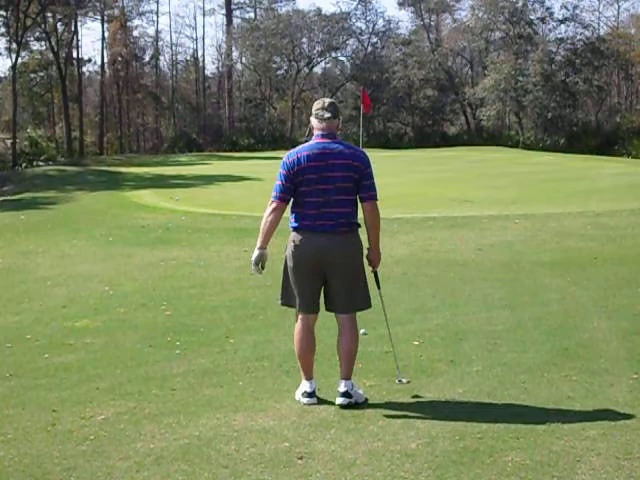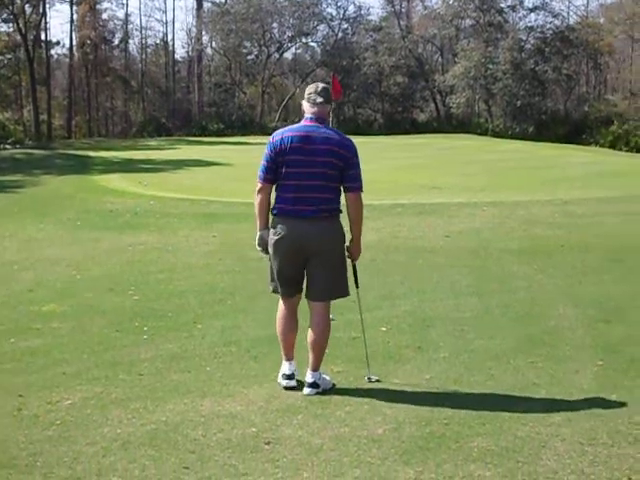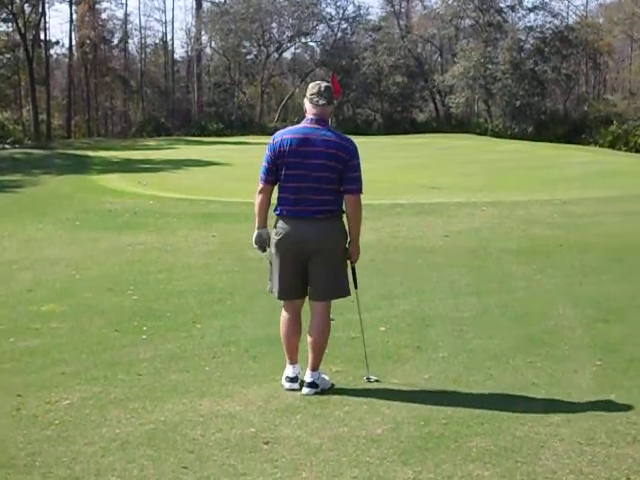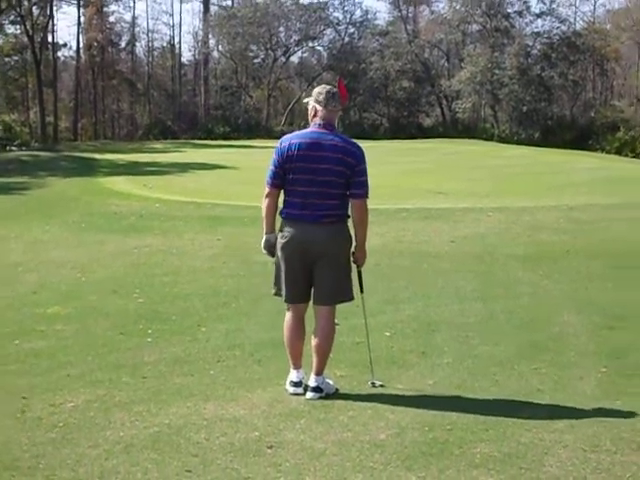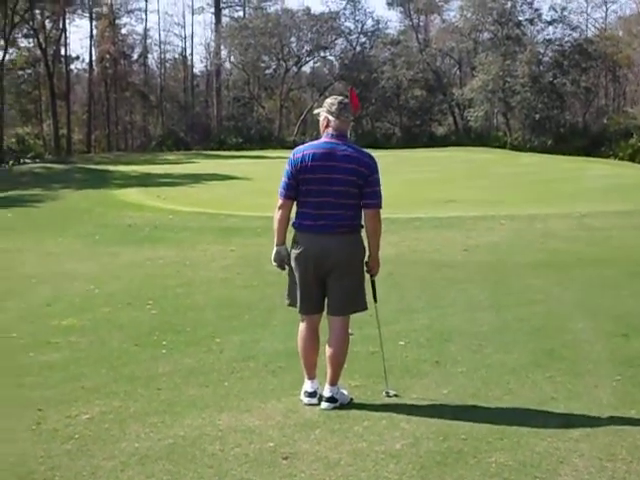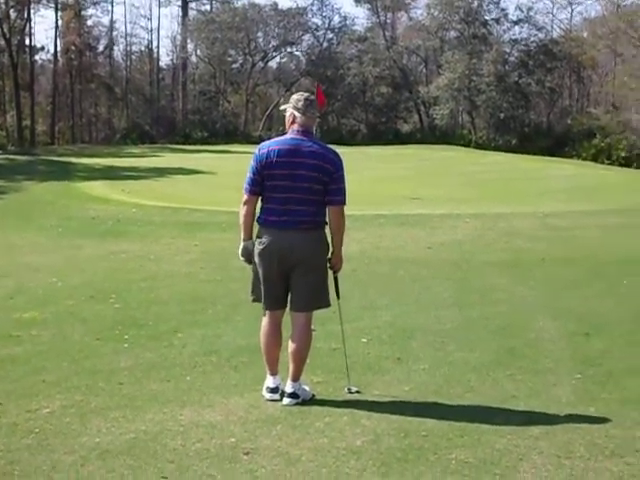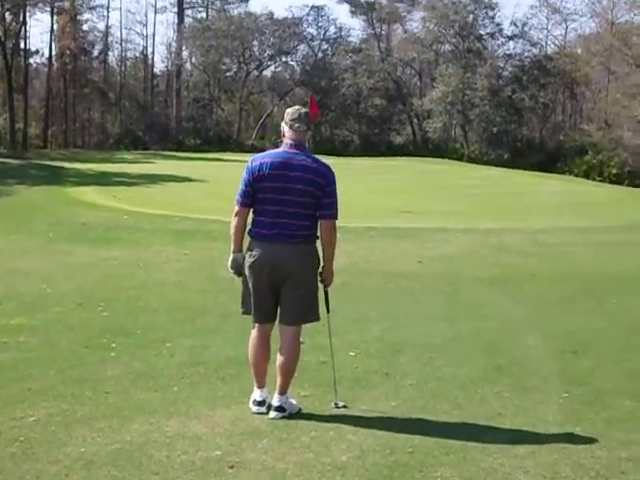
dt=0.4s
person 1, frame 1
left shoulder: (294, 157)
right shoulder: (357, 157)
left elbow: (276, 207)
right elbow: (370, 207)
left wrist: (261, 247)
right wrist: (374, 246)
left hip: (305, 244)
right hip: (344, 244)
left knee: (305, 318)
right knee: (347, 318)
left ankle: (307, 386)
right ankle: (346, 387)
person 1, frame 2
left shoulder: (279, 138)
right shoulder: (344, 144)
left elbow: (262, 189)
right elbow: (353, 197)
left wrist: (262, 229)
right wrist: (356, 239)
left hip: (285, 229)
right hip: (325, 231)
left knee: (287, 302)
right knee: (320, 307)
left ankle: (287, 368)
right ankle: (314, 376)
person 1, frame 3
left shoulder: (281, 139)
right shoulder: (345, 145)
left elbow: (264, 189)
right elbow: (352, 200)
left wrist: (261, 227)
right wrist: (354, 241)
left hip: (288, 230)
right hip: (327, 233)
left knee: (291, 306)
right knee: (321, 307)
left ankle: (291, 371)
right ankle: (313, 376)
person 1, frame 4
left shoulder: (287, 143)
right shoulder: (352, 150)
left elbow: (270, 194)
right elbow: (358, 204)
left wrist: (269, 232)
right wrist: (360, 245)
left hip: (293, 233)
right hip: (332, 236)
left knee: (294, 309)
right knee: (325, 311)
left ankle: (295, 376)
right ankle: (317, 381)
person 1, frame 5
left shoulder: (300, 154)
right shoulder: (365, 160)
left elbow: (283, 206)
right elbow: (372, 215)
left wrist: (279, 245)
right wrist: (374, 254)
left hip: (306, 244)
right hip: (346, 246)
left knee: (309, 319)
right knee: (339, 321)
left ankle: (310, 386)
right ankle: (332, 391)
person 1, frame 6
left shoulder: (265, 150)
right shoulder: (330, 157)
left elbow: (248, 202)
right elbow: (336, 212)
left wrist: (246, 240)
right wrist: (337, 250)
left hip: (270, 240)
right hip: (309, 243)
left knee: (271, 314)
right knee: (302, 318)
left ankle: (272, 382)
right ankle: (293, 387)
person 1, frame 7
left shoulder: (258, 163)
right shoulder: (323, 172)
left elbow: (239, 213)
right elbow: (327, 226)
left wrist: (236, 252)
right wrist: (328, 265)
left hip: (261, 253)
right hip: (300, 256)
left knee: (260, 327)
right knee: (290, 331)
left ankle: (259, 394)
right ankle: (281, 400)
